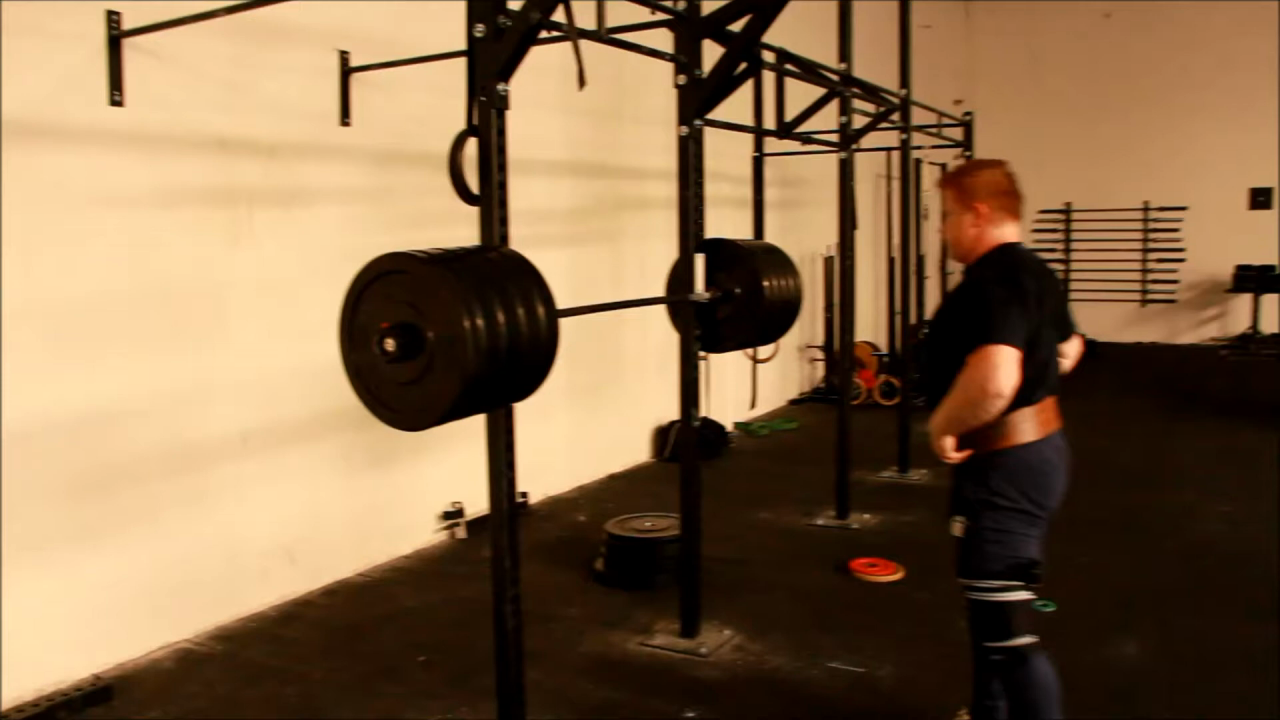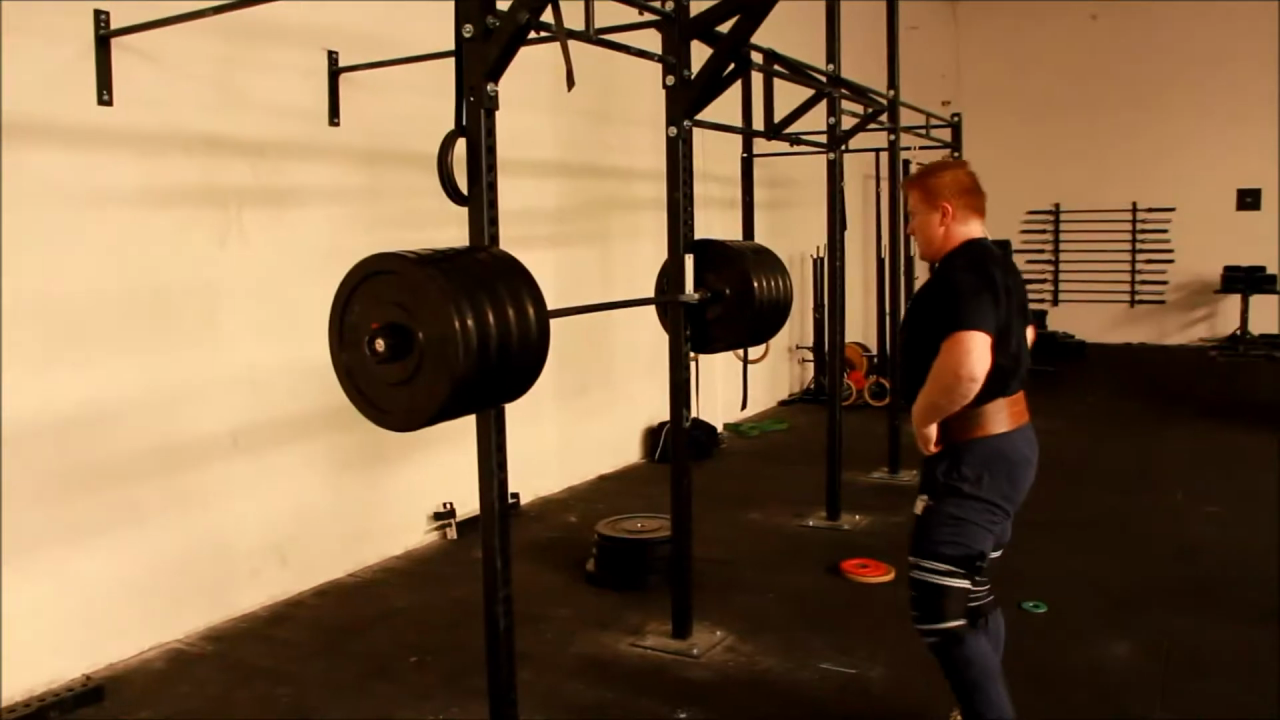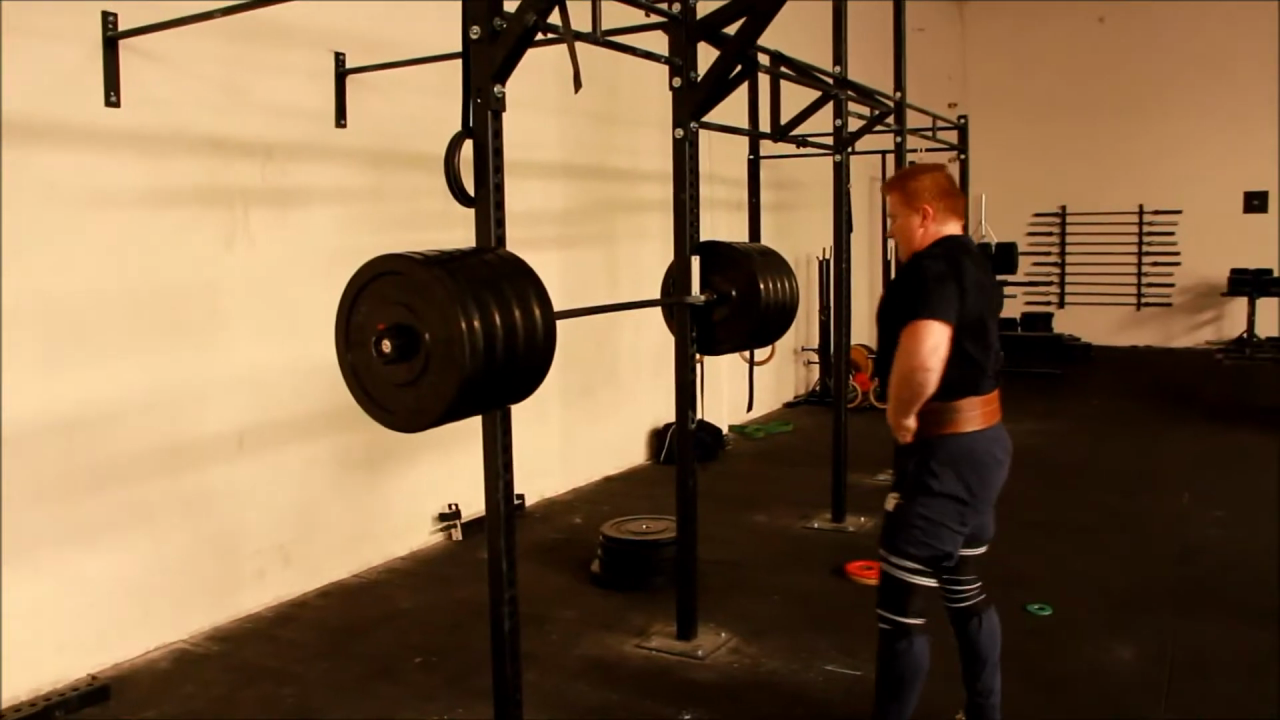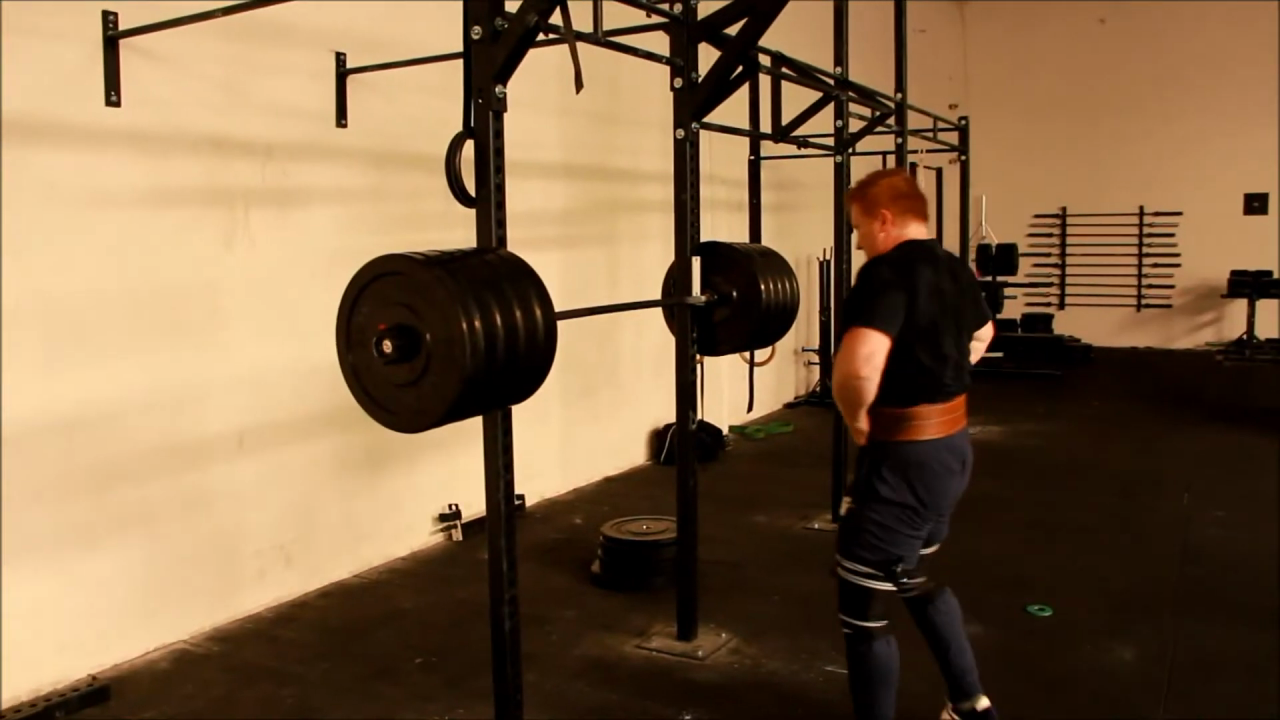
dt=0.3s
person 1, frame 1
left shoulder: (990, 282)
right shoulder: (1034, 272)
left elbow: (991, 381)
right elbow: (1068, 348)
left wrist: (941, 426)
left hip: (1004, 467)
right hip: (1038, 450)
left knee: (1007, 631)
right knee: (991, 603)
person 1, frame 2
left shoulder: (960, 276)
right shoulder: (996, 265)
left elbow: (965, 365)
right elbow: (1022, 335)
left wrist: (922, 417)
left hip: (974, 457)
right hip: (1004, 444)
left knee: (939, 611)
right knee: (970, 594)
person 1, frame 3
left shoulder: (930, 268)
right shoulder: (974, 263)
left elbow: (921, 357)
left wrist: (900, 414)
left hip: (944, 454)
right hip: (983, 443)
left knee: (901, 605)
right knee: (962, 587)
person 1, frame 4
left shoulder: (887, 274)
right shoulder: (955, 270)
left elbow: (858, 366)
right elbow: (980, 333)
left wrist: (855, 416)
left hip: (901, 458)
right hip: (949, 447)
left knee: (861, 607)
right knee: (913, 575)
